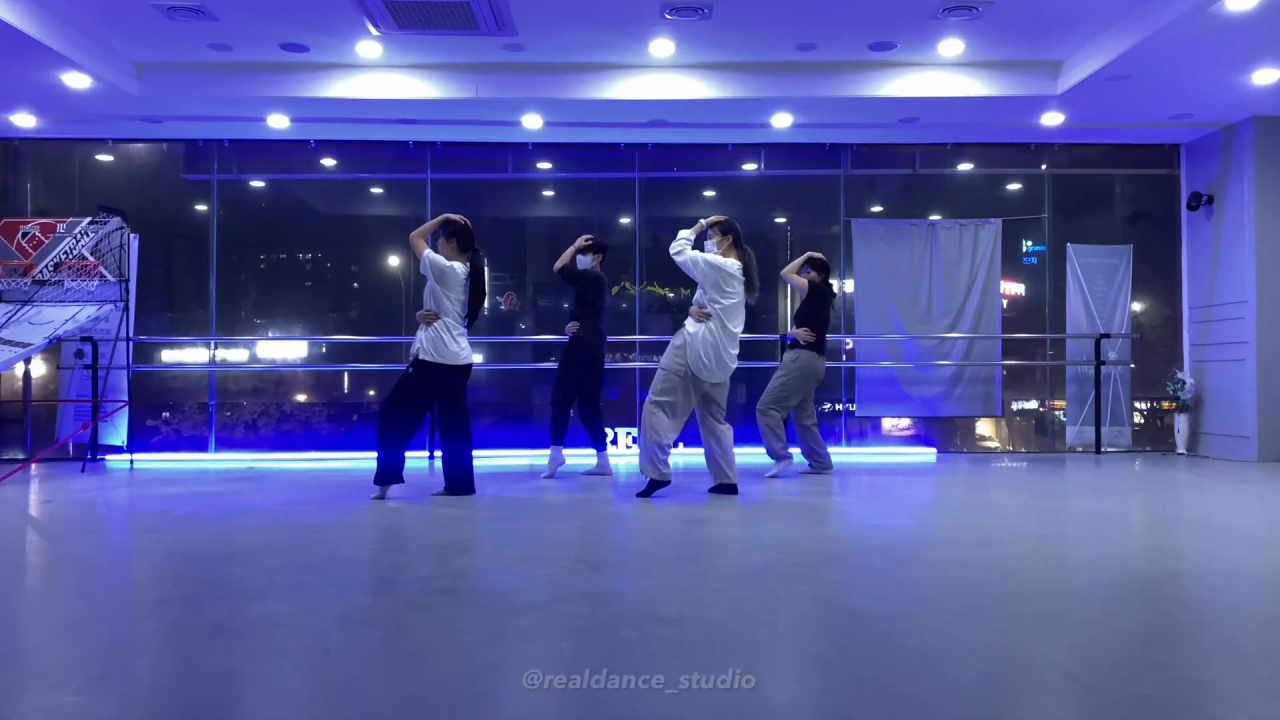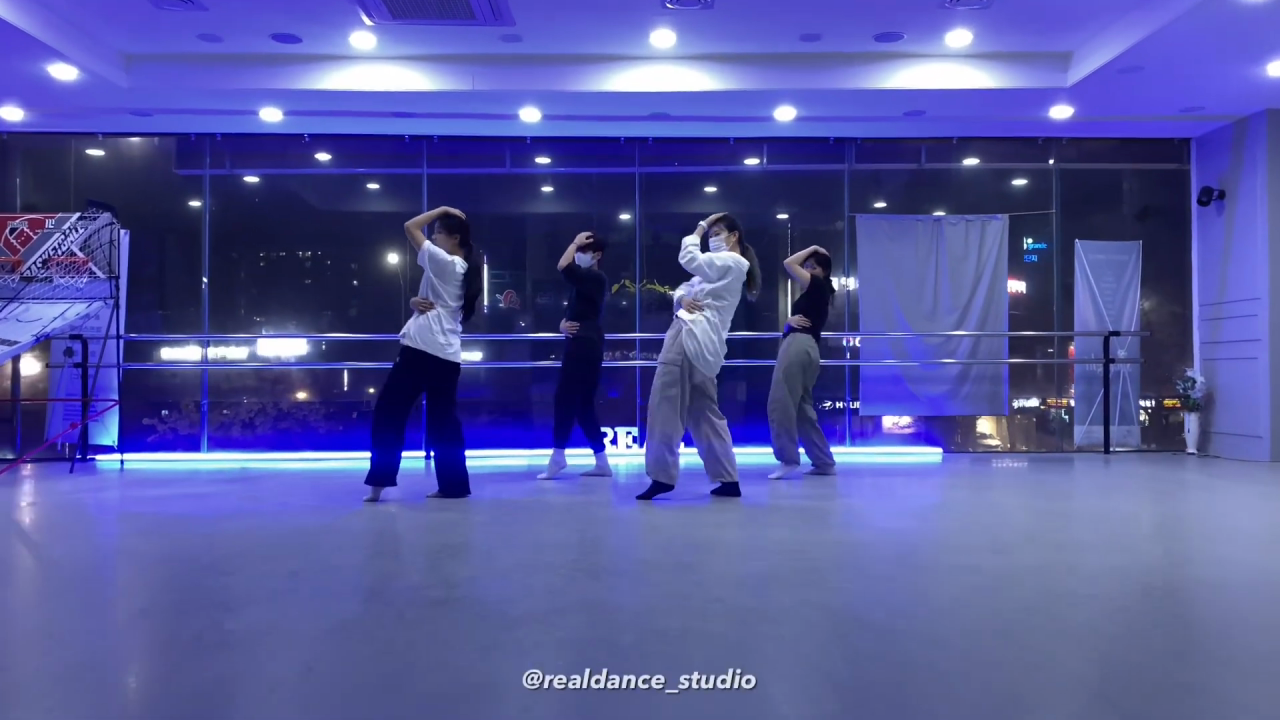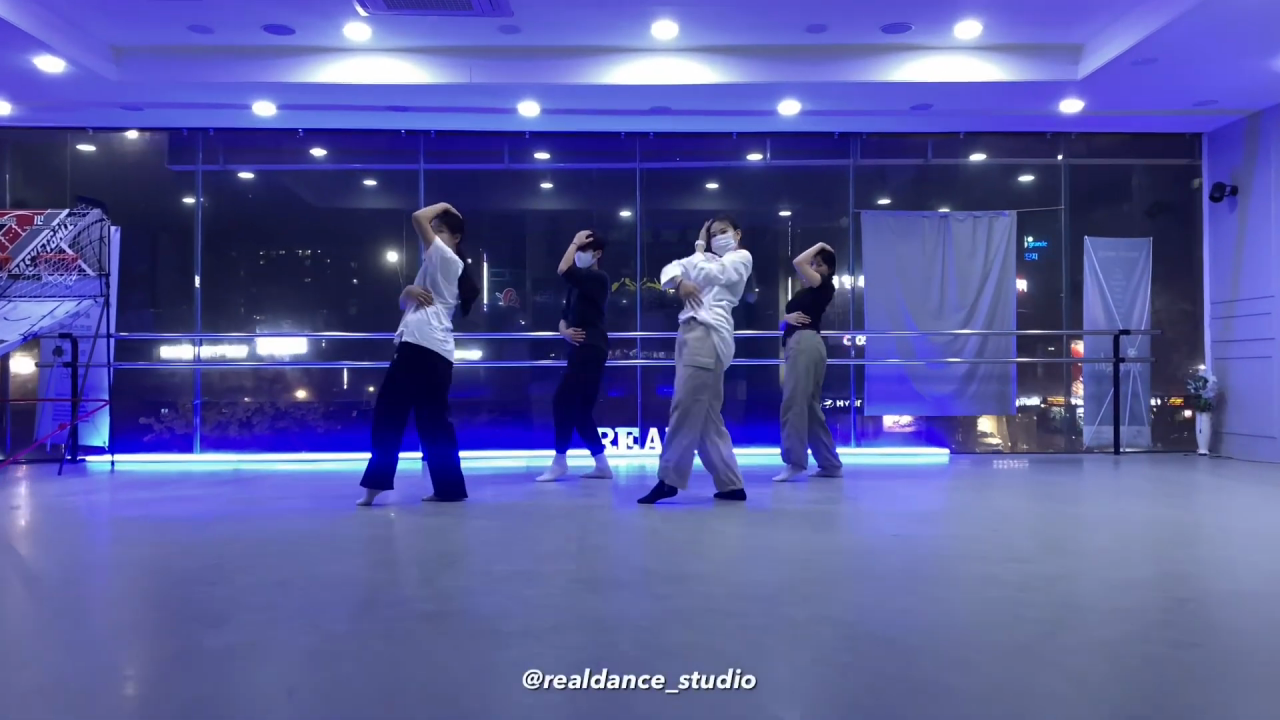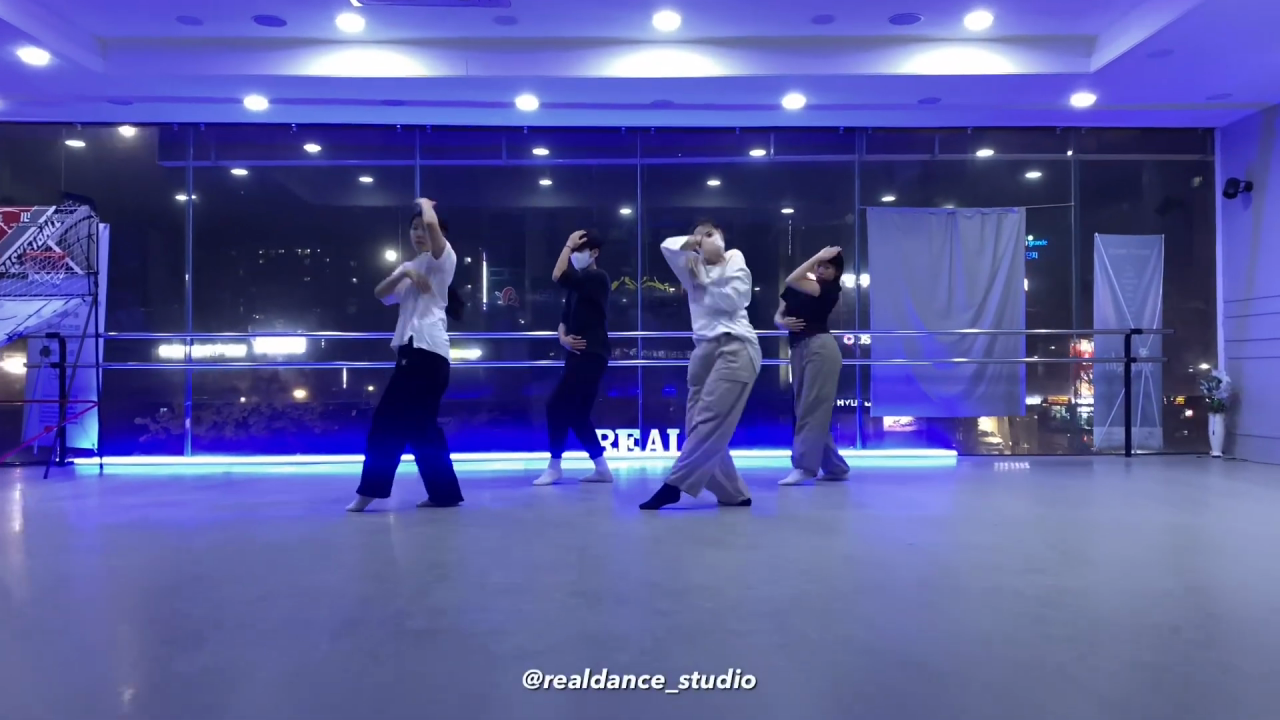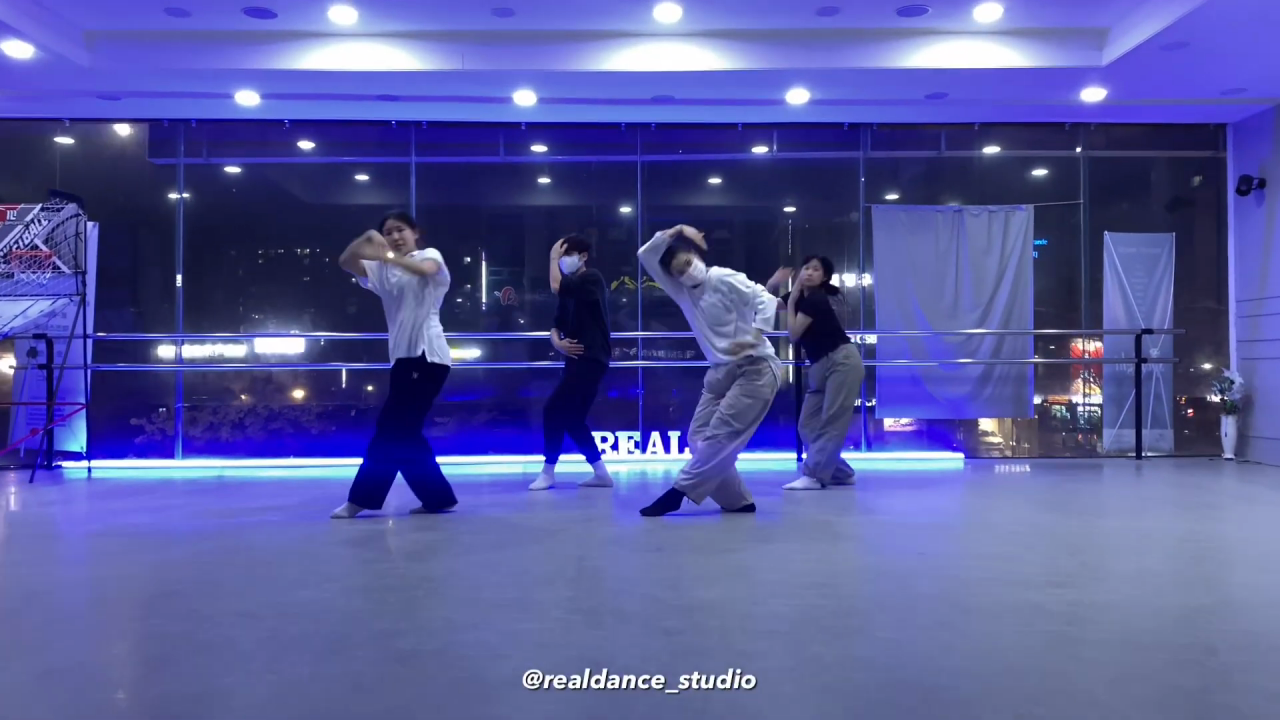
dt=0.2s
person 1, frame 1
left shoulder: (444, 269)
right shoulder: (470, 275)
left elbow: (414, 238)
left wrist: (443, 218)
right wrist: (422, 315)
left hip: (432, 357)
right hip: (459, 359)
left knee: (394, 412)
right knee: (453, 423)
left ankle: (387, 479)
right ankle: (459, 482)
person 1, frame 2
left shoulder: (443, 262)
right shoulder: (462, 270)
left elbow: (410, 227)
left wrist: (443, 210)
right wrist: (416, 302)
left hip: (421, 349)
right hip: (448, 355)
left knee: (389, 410)
right knee: (443, 421)
left ankle: (380, 480)
right ankle: (454, 484)
person 1, frame 3
left shoulder: (445, 258)
right shoulder: (436, 267)
left elbow: (419, 218)
right elbow: (405, 301)
left wrist: (443, 206)
right wrist: (410, 290)
left hip: (419, 345)
right hip: (438, 352)
left knee: (389, 412)
right knee: (433, 421)
left ankle: (377, 483)
right ankle: (450, 487)
person 1, frame 4
left shoulder: (441, 258)
right shoulder: (410, 266)
left elbow: (431, 224)
right elbow: (382, 294)
left wrist: (425, 204)
right wrist: (404, 275)
left hip: (424, 347)
right hip: (417, 349)
left knee: (389, 419)
right knee: (420, 426)
left ankle: (371, 489)
right ankle: (445, 492)
person 1, frame 5
left shoulder: (429, 256)
right shoulder: (385, 272)
left elbow: (426, 269)
right elbow: (346, 263)
left wrist: (388, 256)
right wrist: (368, 238)
left hip: (426, 356)
right hip: (405, 360)
left knee: (391, 430)
right knee: (404, 434)
right ankle: (437, 497)
person 2, frame 1
left shoulder: (717, 265)
right shoulder: (739, 275)
left elbow: (678, 252)
left wrist: (701, 224)
right wrist: (696, 309)
left hip: (693, 346)
right hip: (719, 355)
left knee: (659, 406)
right knee: (714, 417)
left ankle: (658, 473)
right ankle: (726, 480)
person 2, frame 2
left shoulder: (733, 261)
right shoulder: (719, 265)
left elbow: (688, 259)
right elbow: (688, 288)
left wrist: (700, 229)
right wrist: (682, 298)
left hip: (688, 334)
right hip: (705, 343)
left knee: (663, 407)
right knee: (705, 414)
left ankle: (662, 477)
right ankle: (728, 481)
person 2, frame 3
left shoulder: (742, 257)
right shoulder: (704, 259)
left elbow: (706, 275)
right elbow: (671, 269)
left wrist: (702, 247)
right wrist: (679, 283)
left hip: (708, 336)
right hip: (692, 337)
left knee: (685, 412)
right knee: (707, 420)
left ankle: (669, 481)
right ankle: (731, 485)
person 2, frame 4
left shoulder: (733, 258)
right shoulder: (690, 266)
left elbow: (732, 297)
right elbow: (669, 246)
left wrist: (702, 282)
right wrist: (696, 243)
left hip: (735, 350)
right hip: (703, 353)
left knee: (708, 425)
right knee: (698, 428)
left ankle: (674, 487)
right ankle: (734, 493)
person 2, frame 5
left shoulder: (724, 279)
right shoulder: (678, 288)
left elbow: (765, 300)
right elbow: (647, 256)
left wrist: (752, 339)
right wrist: (675, 233)
left hip: (756, 368)
right hip: (720, 372)
left knee: (719, 438)
right knee: (700, 435)
left ankle: (677, 493)
right ankle: (737, 499)
person 3, frame 1
left shoulder: (594, 278)
right shoulder: (589, 282)
left elbow: (559, 267)
left wrist: (575, 245)
right wrist: (569, 327)
left hip: (582, 345)
right hip: (591, 347)
left knee: (562, 397)
right knee: (589, 405)
left ankle: (556, 453)
right ankle: (603, 462)
person 3, frame 2
left shoulder: (596, 278)
right shoulder: (582, 282)
left elbow: (563, 266)
right elbow: (569, 315)
left wrist: (575, 242)
right wrist: (564, 326)
left hip: (584, 345)
right hip: (583, 346)
left knee: (565, 399)
right knee: (583, 406)
left ankle: (558, 457)
right ankle: (602, 463)
person 3, frame 3
left shoulder: (598, 278)
right shoulder: (578, 283)
left elbow: (563, 269)
right elbow: (565, 316)
left wrist: (574, 242)
right wrist: (565, 331)
left hip: (590, 350)
right hip: (584, 351)
left knee: (563, 402)
right knee: (580, 410)
left ankle: (559, 462)
right ankle: (602, 465)
person 3, frame 4
left shoulder: (597, 277)
right shoulder: (577, 284)
left elbow: (557, 276)
right elbow: (565, 319)
left wrist: (567, 245)
right wrist: (563, 338)
left hip: (590, 355)
right hip: (581, 355)
left knee: (557, 406)
right knee: (577, 415)
left ankle: (554, 466)
right ankle: (601, 469)
person 3, frame 5
left shoulder: (592, 278)
right shoulder: (568, 287)
left elbow: (556, 288)
right elbow: (559, 324)
left wrist: (553, 257)
right wrist: (556, 342)
left hip: (590, 359)
right hip: (579, 361)
left knee: (553, 410)
right knee: (573, 419)
left ankle: (548, 471)
right ankle: (601, 473)
person 4, frame 1
left shoulder: (818, 292)
right shoulder: (817, 301)
left elbow: (785, 274)
left wrist: (807, 255)
right wrist: (795, 332)
left hip: (802, 358)
right hip: (813, 361)
left knee: (767, 406)
right knee: (803, 414)
left ankle: (781, 457)
right ankle: (821, 462)
person 4, frame 2
left shoulder: (819, 286)
right shoulder: (814, 294)
left elbow: (788, 263)
right elbow: (794, 322)
left wrist: (812, 249)
right wrist: (790, 320)
left hip: (797, 345)
right hip: (807, 348)
left knee: (780, 405)
right knee: (802, 408)
left ankle: (788, 460)
right ankle: (824, 463)
person 4, frame 3
left shoulder: (825, 287)
right shoulder: (804, 292)
left elbow: (798, 263)
right elbow: (788, 311)
left wrist: (818, 246)
right wrist: (787, 318)
left hip: (804, 342)
right hip: (796, 344)
left knee: (793, 404)
right knee: (810, 407)
left ankle: (794, 463)
right ankle: (830, 465)
person 4, frame 4
left shoulder: (829, 289)
right shoulder: (800, 286)
left elbow: (794, 279)
right elbow: (779, 316)
left wrist: (826, 255)
right wrist: (782, 322)
left hip: (819, 348)
right hip: (800, 351)
left knee: (812, 410)
right knee: (808, 412)
left ankle: (804, 468)
right ankle: (836, 468)
person 4, frame 5
left shoulder: (814, 297)
right shoulder: (800, 295)
left elbow: (793, 333)
left wrist: (790, 300)
right wrist: (776, 281)
left hip: (843, 362)
right hip: (821, 367)
left knee: (833, 423)
right knee: (809, 424)
left ankle: (814, 476)
right ankle: (841, 474)
